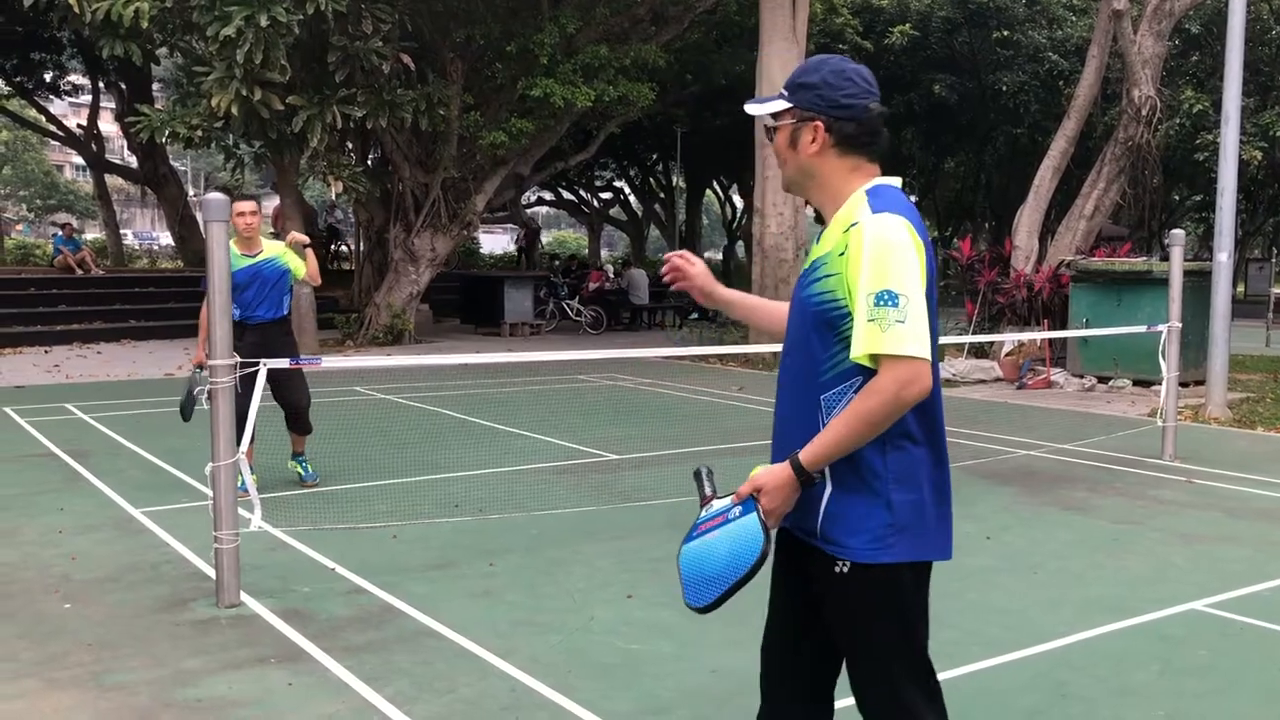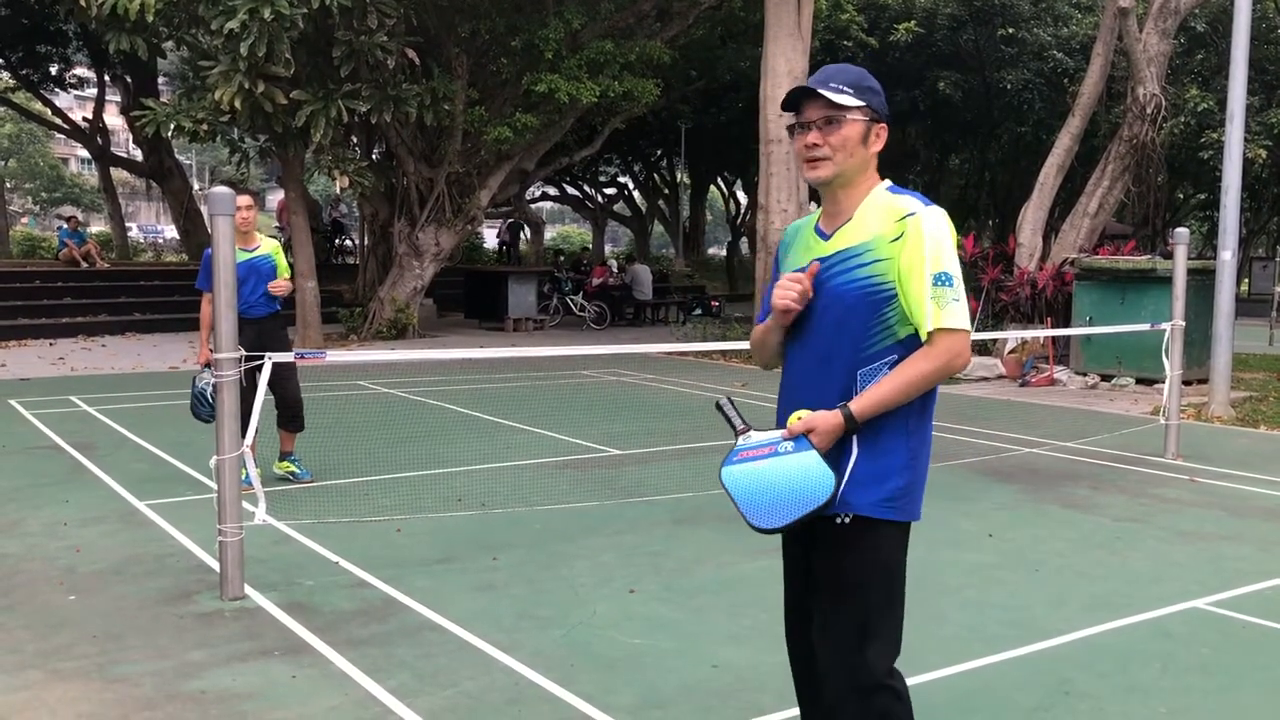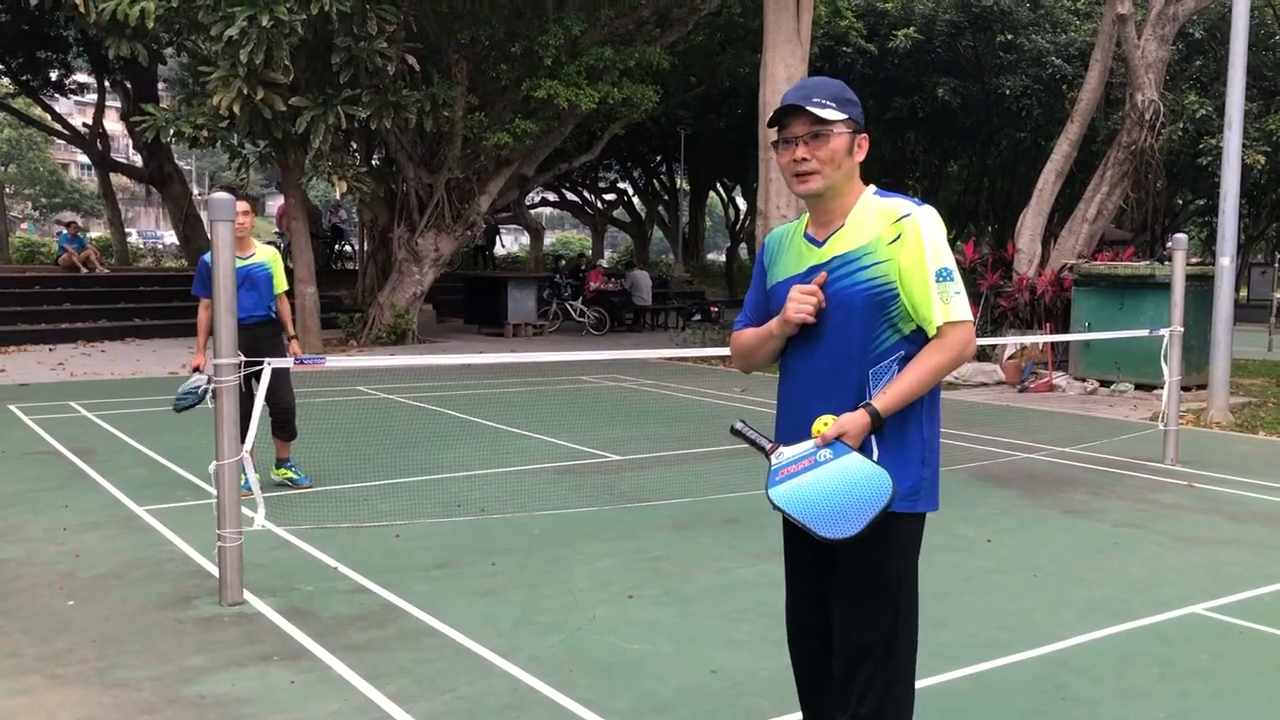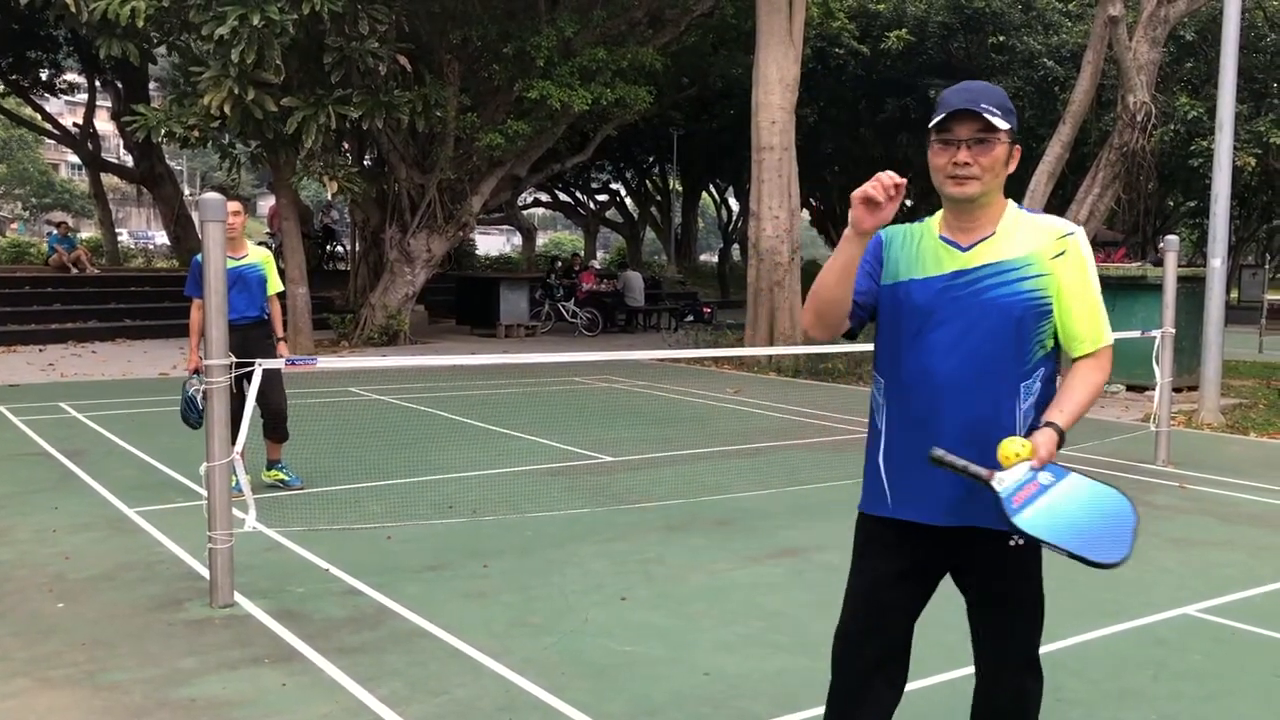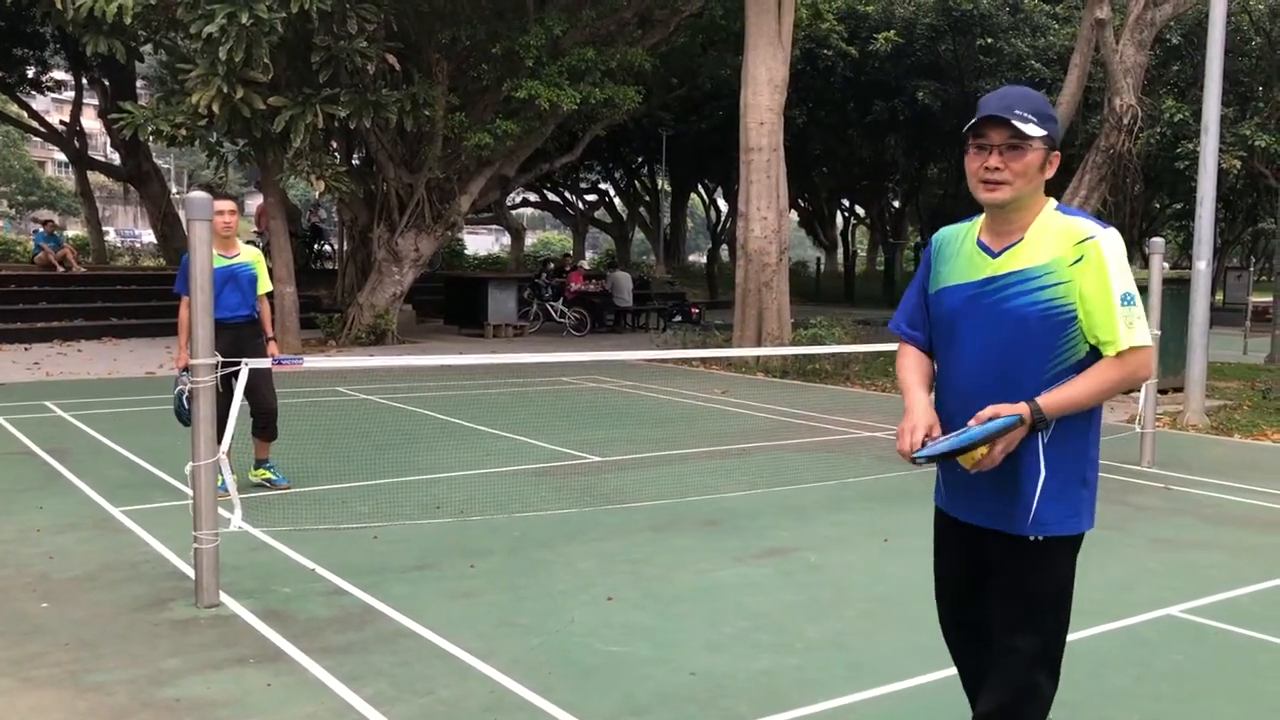
dt=1s
person 1, frame 1
left shoulder: (878, 228)
right shoulder: (841, 228)
left elbow: (906, 377)
left wrist: (796, 470)
right wrist: (714, 295)
left hip: (872, 522)
right hip: (818, 515)
person 1, frame 2
left shoulder: (913, 221)
right shoulder: (797, 235)
left elbow: (951, 345)
right elbow: (763, 353)
left wrist: (846, 415)
right wrist: (777, 315)
left hip: (870, 485)
left knee: (859, 667)
right knee: (812, 653)
person 1, frame 3
left shoulder: (907, 223)
right shoulder: (777, 245)
left elbow: (957, 336)
right elbow: (742, 354)
left wrist: (869, 414)
right wrist: (782, 325)
left hip: (884, 483)
left knee: (872, 656)
right knee: (813, 647)
person 1, frame 4
left shoulder: (1056, 242)
right shoulder: (894, 244)
left elbow: (1093, 354)
right elbow: (819, 327)
left wrist: (1050, 428)
right wrist: (858, 233)
left hip: (1001, 501)
right hip: (898, 497)
left knee: (1007, 666)
right knee: (863, 649)
person 1, frame 5
left shoulder: (1087, 244)
right shoulder: (945, 245)
left elbow: (1133, 359)
right elbow: (914, 342)
left wrist: (1032, 413)
right wrist: (918, 402)
left hip: (1042, 501)
right hip: (961, 490)
left knee: (1023, 656)
right knee: (965, 631)
person 2, frame 1
left shoulder: (281, 250)
left elbow: (314, 280)
right elbow: (210, 304)
left wrist: (307, 246)
right wrist: (201, 347)
left hip: (279, 334)
right hip: (243, 338)
left knee: (297, 401)
right knee: (241, 408)
left ankle: (299, 458)
right ankle: (247, 473)
person 2, frame 2
left shoulder: (273, 247)
right shoulder: (215, 254)
left elbow: (286, 281)
right elbow: (208, 302)
left wrist: (285, 286)
right wrist: (204, 346)
left hip: (273, 328)
right hip: (238, 332)
left knee: (290, 397)
right knee: (243, 403)
left ankle: (286, 460)
right ankle: (249, 467)
person 2, frame 3
left shoulder: (271, 255)
right shoulder: (211, 261)
left elbow: (281, 299)
right elbow: (206, 308)
left wrist: (292, 337)
right wrist: (200, 351)
left hip: (268, 335)
right hip: (233, 338)
left knee: (284, 403)
right knee: (240, 409)
left ankle: (283, 466)
right ankle: (246, 472)
person 2, frame 4
left shoulder: (263, 256)
right shoulder: (204, 261)
right elbow: (198, 308)
left wrist: (281, 339)
right wrist: (193, 351)
left hip: (260, 336)
right hip: (224, 340)
left knee: (275, 405)
right knee: (230, 410)
left ankle: (274, 467)
right ankle: (237, 473)
person 2, frame 5
left shoulder: (254, 256)
right elbow: (187, 306)
left wrist: (270, 339)
right wrist: (183, 349)
left hip: (250, 335)
right hip: (215, 338)
left knee: (266, 404)
right knee: (218, 410)
left ankle: (262, 467)
right ankle: (224, 472)
